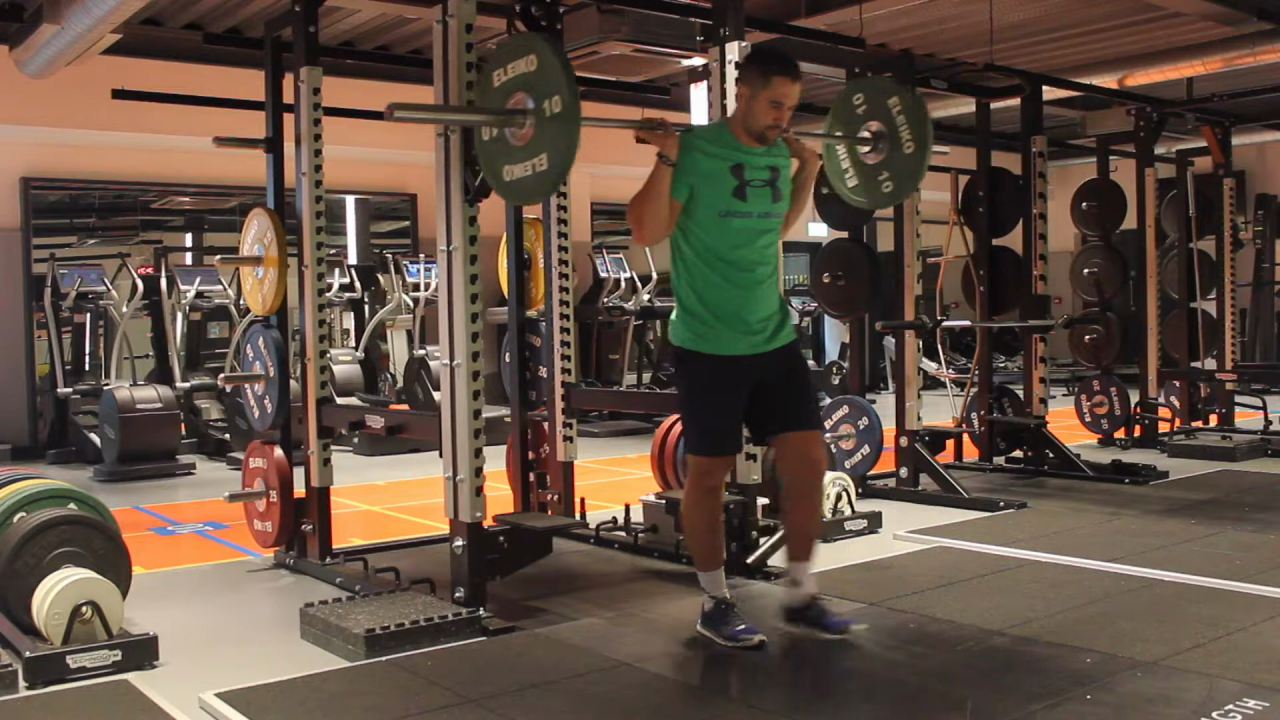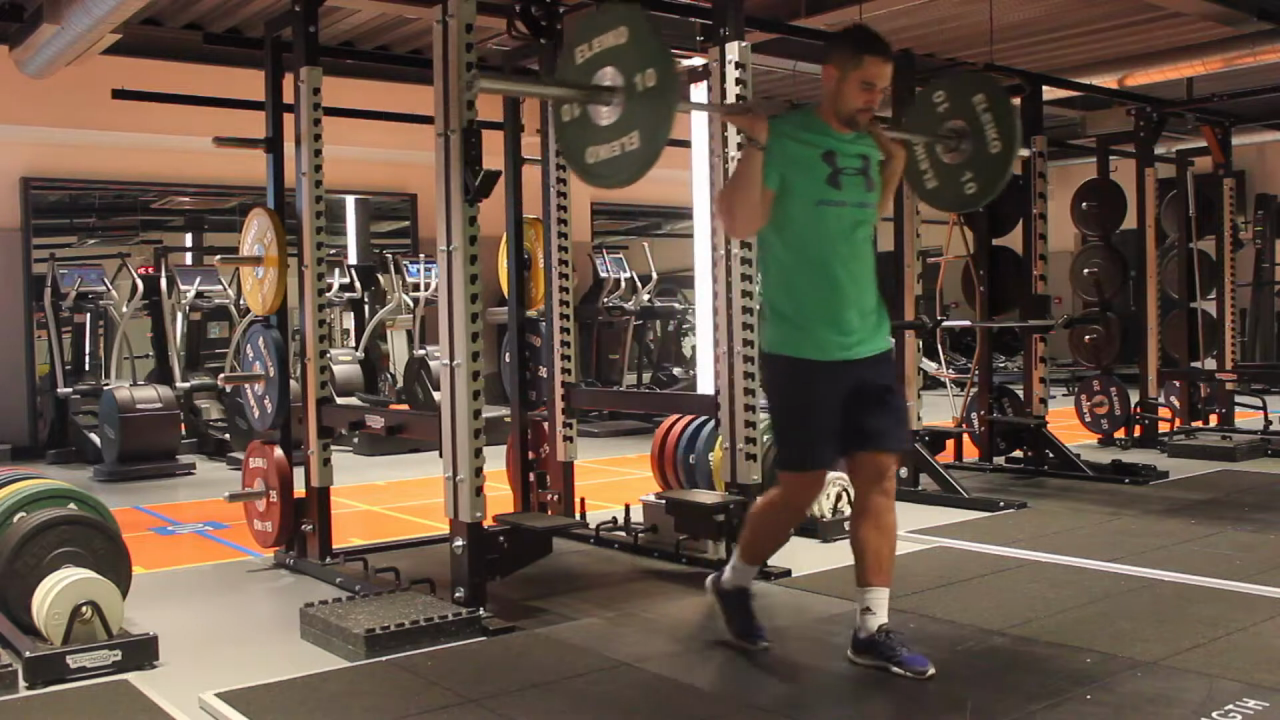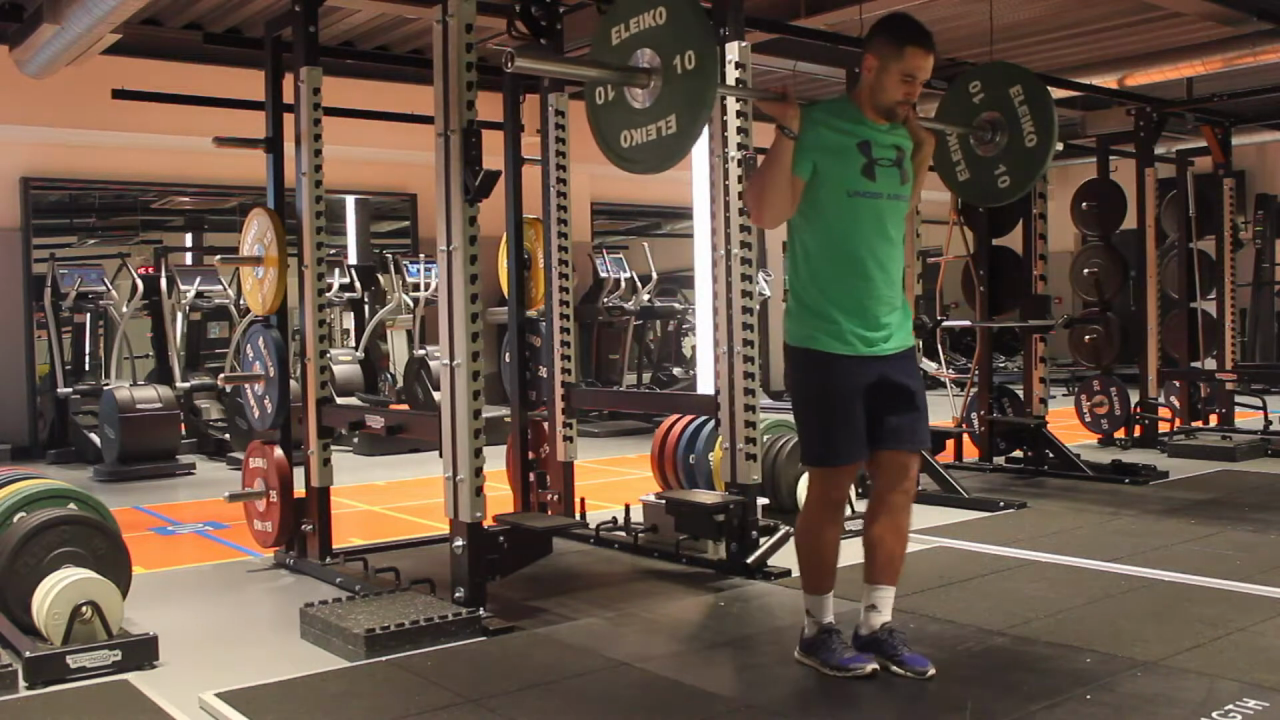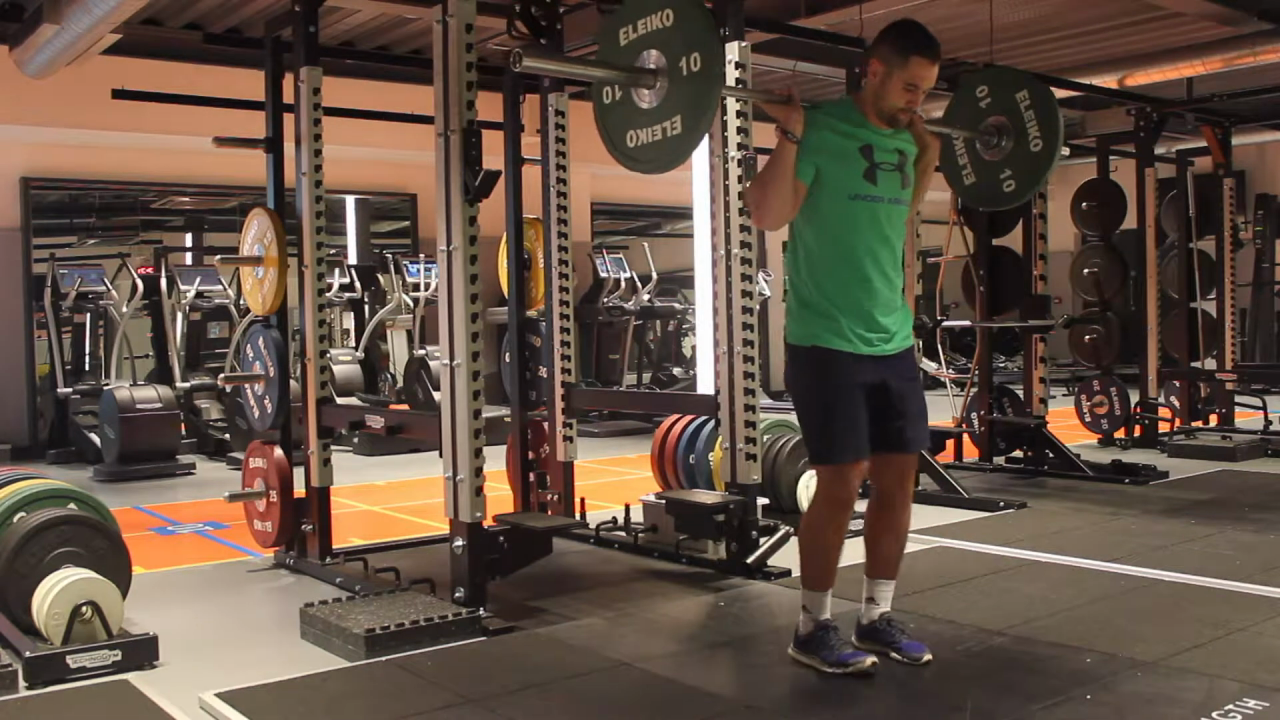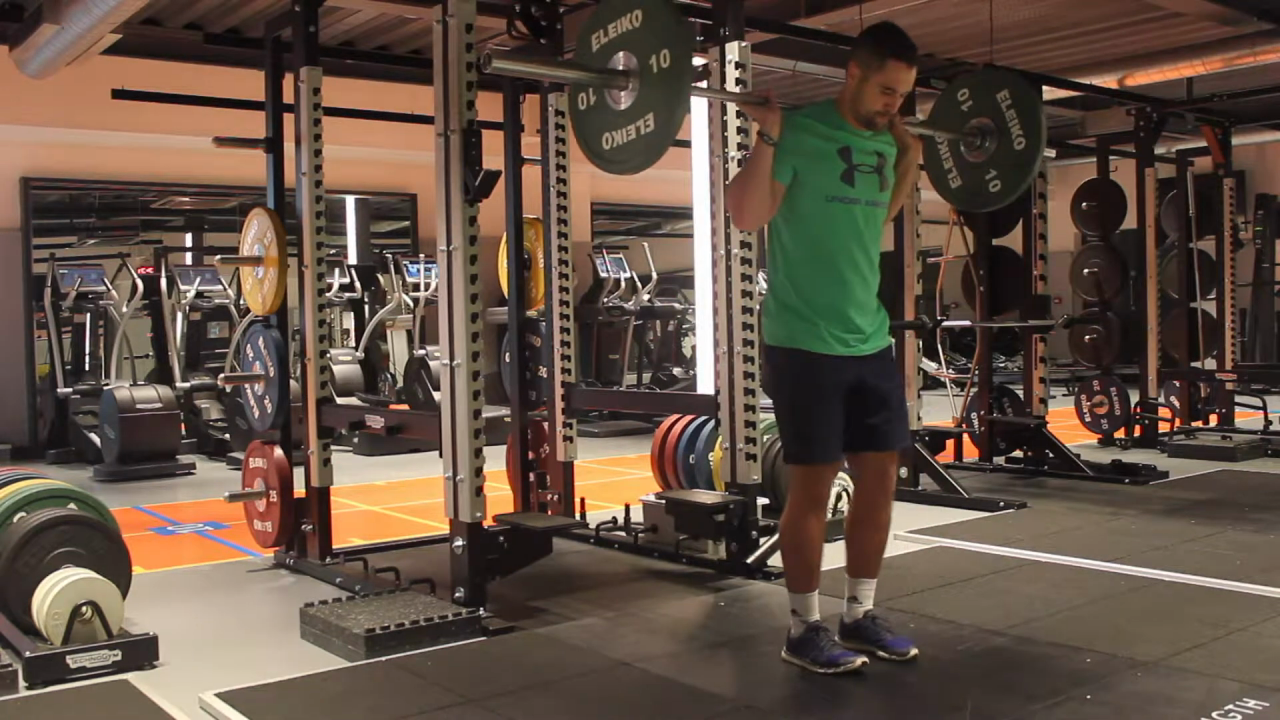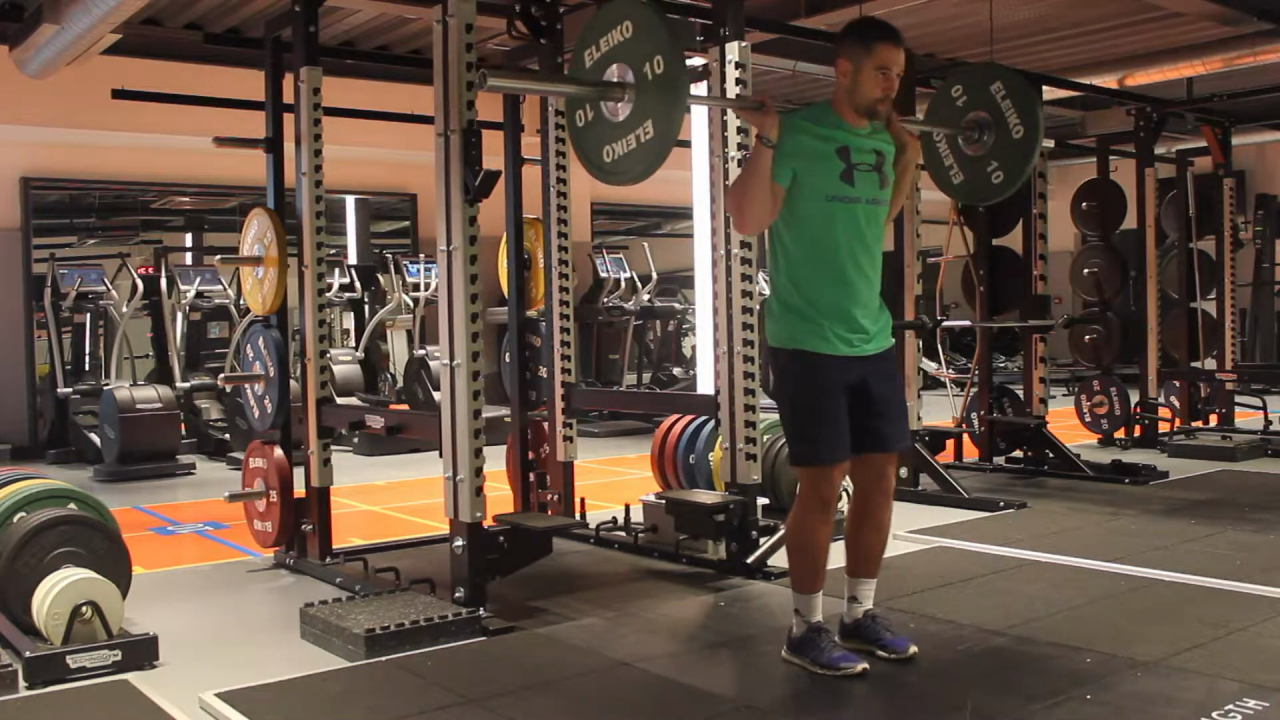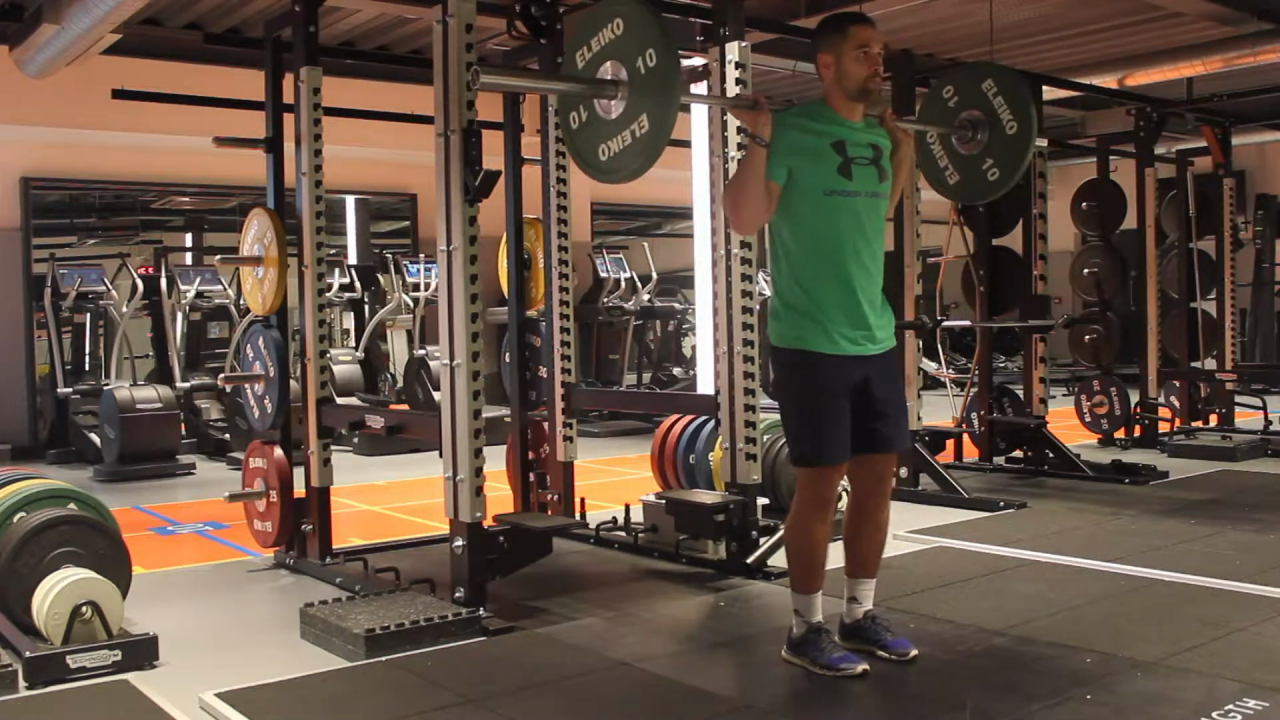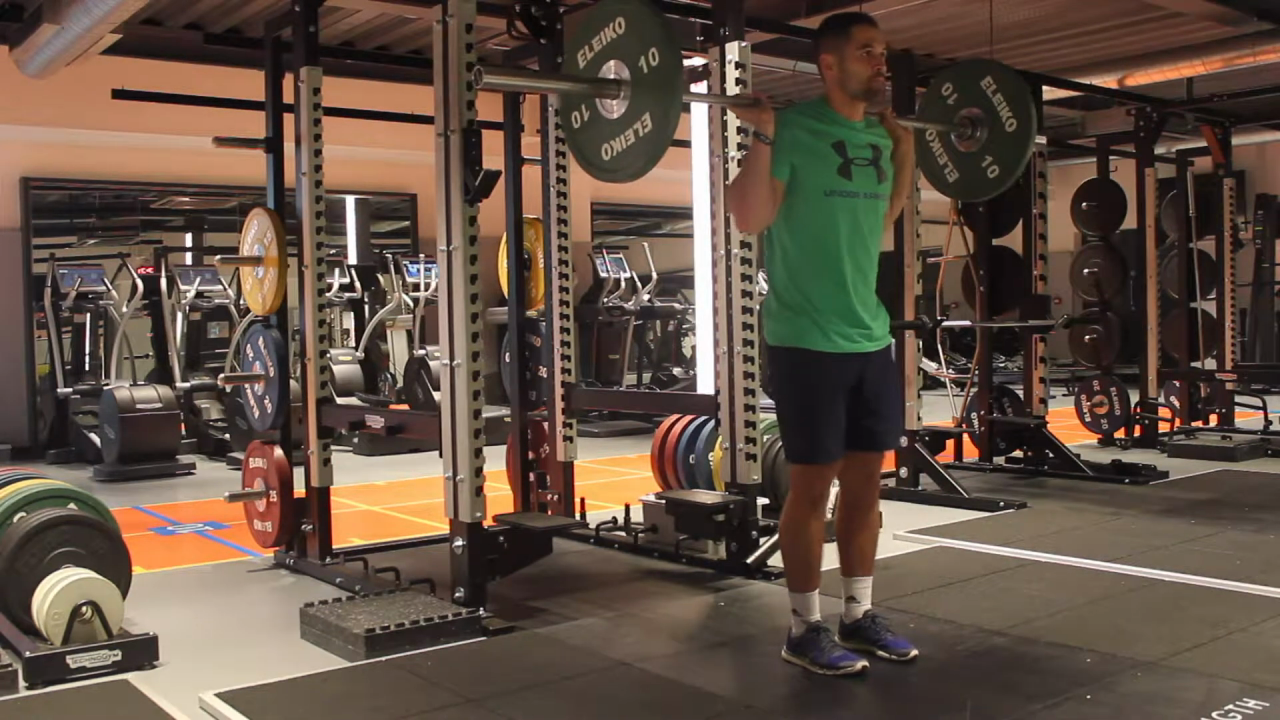
dt=0.5s
person 1, frame 1
left shoulder: (778, 156)
right shoulder: (696, 150)
right elbow: (648, 230)
left wrist: (808, 167)
right wrist: (666, 158)
left hip: (774, 339)
right hip: (709, 346)
left knee: (807, 460)
right knee: (709, 474)
left ankle: (801, 595)
right ankle: (715, 603)
person 1, frame 2
left shoulder: (866, 146)
right shoulder: (786, 138)
right elbow: (738, 224)
left wrist: (894, 162)
right wrist: (755, 141)
left hip: (869, 344)
right hip: (800, 350)
left knee: (879, 481)
right knee: (800, 488)
left ankle: (873, 629)
right ankle: (732, 582)
person 1, frame 3
left shoulder: (899, 137)
right shoulder: (819, 128)
right elbow: (767, 212)
left wrist: (924, 150)
right wrist: (787, 129)
left hip: (893, 341)
right hip: (827, 344)
left knee: (898, 483)
right knee: (833, 488)
left ankle: (876, 627)
right ankle: (817, 630)
person 1, frame 4
left shoulder: (903, 141)
right shoulder: (822, 130)
right elbow: (769, 213)
left wrist: (928, 156)
right wrist: (790, 133)
left hip: (892, 340)
right hip: (826, 342)
left knee: (898, 481)
right knee: (841, 481)
left ankle: (876, 617)
right ankle: (814, 626)
person 1, frame 5
left shoulder: (883, 143)
right shoulder: (800, 131)
right elbow: (747, 215)
left wrist: (909, 159)
right wrist: (767, 133)
left hip: (870, 340)
right hip: (805, 343)
left knee: (880, 477)
right knee: (814, 484)
left ankle: (858, 615)
right ankle: (804, 628)
person 1, frame 6
left shoulder: (881, 141)
right shoulder: (797, 133)
right elbow: (748, 219)
left wrist: (909, 155)
right wrist: (765, 137)
left hip: (873, 340)
right hip: (809, 343)
left knee: (879, 478)
right knee: (823, 484)
left ankle: (859, 615)
right ankle: (806, 629)
person 1, frame 7
left shoulder: (876, 137)
right shoulder: (792, 131)
right elbow: (744, 219)
left wrist: (904, 152)
right wrist: (758, 135)
left hip: (875, 339)
right hip: (812, 343)
left knee: (877, 479)
right knee: (820, 484)
left ankle: (860, 615)
right ankle: (806, 629)
person 1, frame 8
left shoulder: (876, 137)
right shoulder: (793, 129)
right elbow: (749, 217)
left wrist: (905, 150)
right wrist: (761, 134)
left hip: (870, 336)
right hip: (807, 341)
left knee: (865, 478)
right knee: (813, 483)
left ankle: (858, 615)
right ankle: (805, 628)
